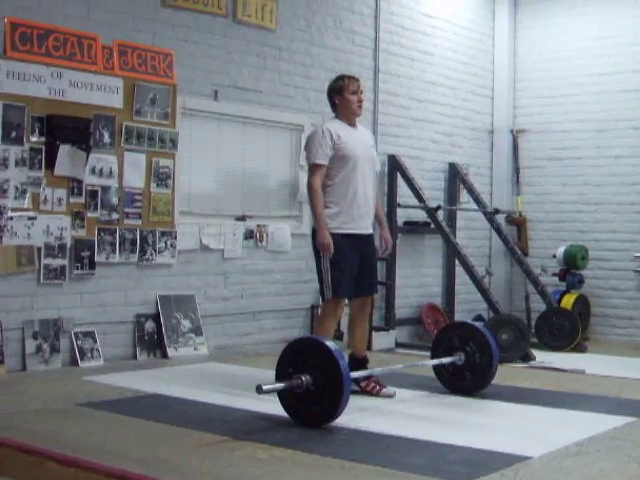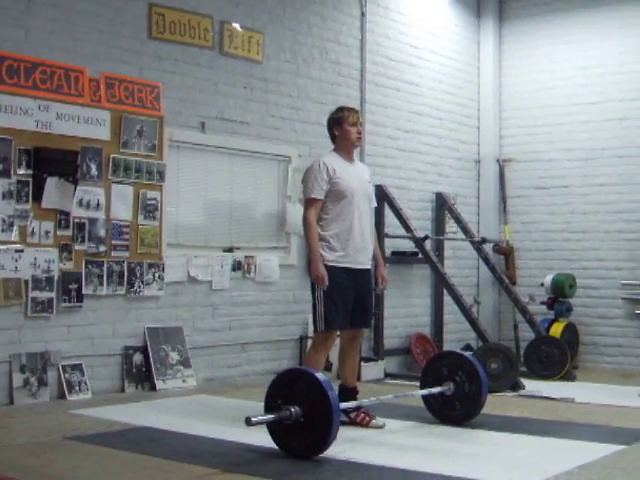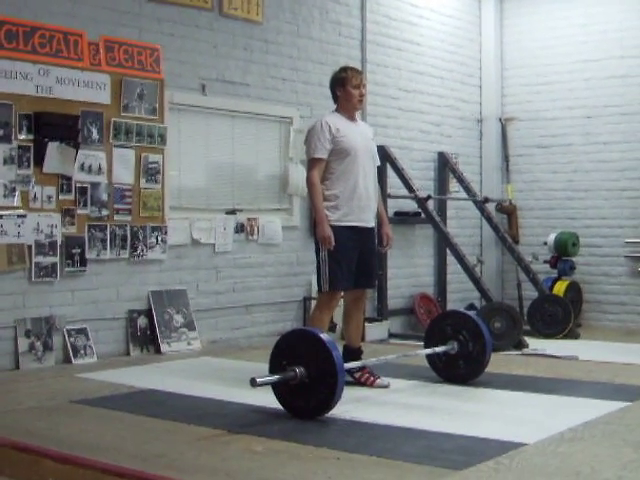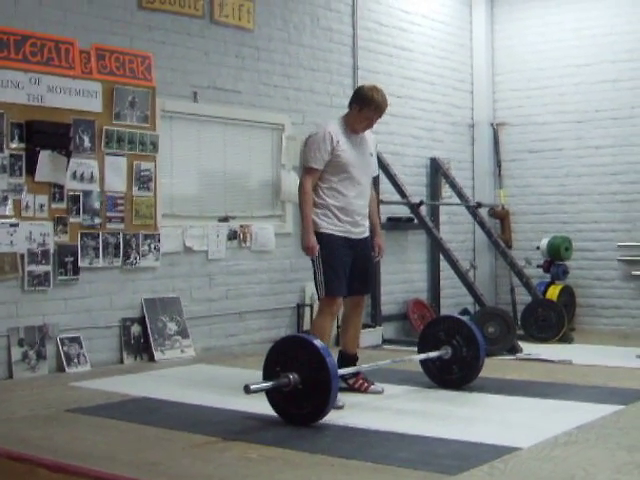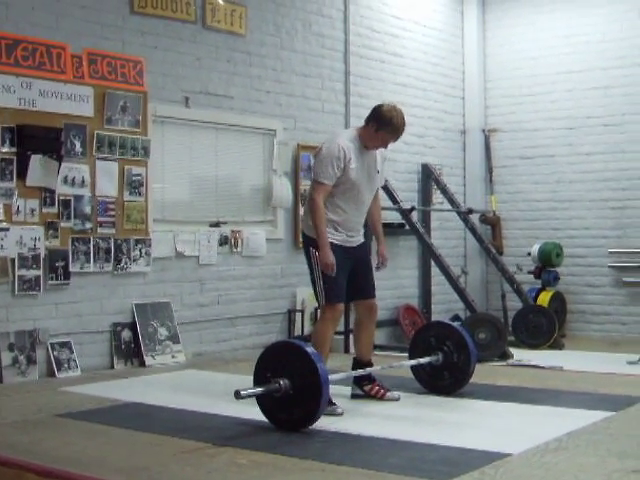
dt=1s
person 1, frame 1
left shoulder: (366, 135)
right shoulder: (327, 132)
right elbow: (315, 182)
left wrist: (383, 226)
right wrist: (322, 228)
left hip: (363, 232)
right hip: (337, 233)
left knee: (364, 302)
right knee: (335, 302)
left ankle: (358, 371)
person 1, frame 2
left shoulder: (364, 171)
right shoulder: (324, 166)
right elbow: (310, 216)
left wrist: (379, 262)
right wrist: (316, 261)
left hip: (361, 266)
right hip: (334, 266)
left knee: (354, 334)
right knee: (326, 334)
left ankle: (348, 402)
person 1, frame 3
left shoulder: (366, 130)
right shoulder: (326, 125)
right elbow: (314, 176)
left wrist: (384, 221)
right wrist: (321, 221)
left hip: (365, 225)
right hip: (338, 225)
left knee: (358, 294)
right knee: (331, 295)
left ankle: (353, 362)
person 1, frame 4
left shoulder: (369, 141)
right shoulder: (326, 135)
right elbow: (306, 184)
left wrist: (377, 232)
right wrist: (308, 231)
left hip: (359, 234)
right hip: (330, 233)
left knee: (357, 302)
right knee: (332, 302)
left ankle: (347, 370)
person 1, frame 5
left shoulder: (375, 154)
right shoulder: (337, 148)
right elbow: (316, 198)
left wrist: (380, 241)
right wrist: (324, 247)
left hip: (356, 241)
right hip: (327, 241)
left knee: (368, 308)
right knee: (333, 309)
left ankle: (363, 379)
